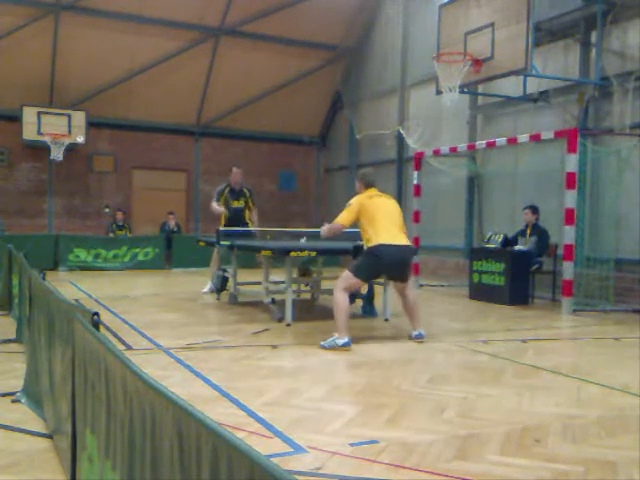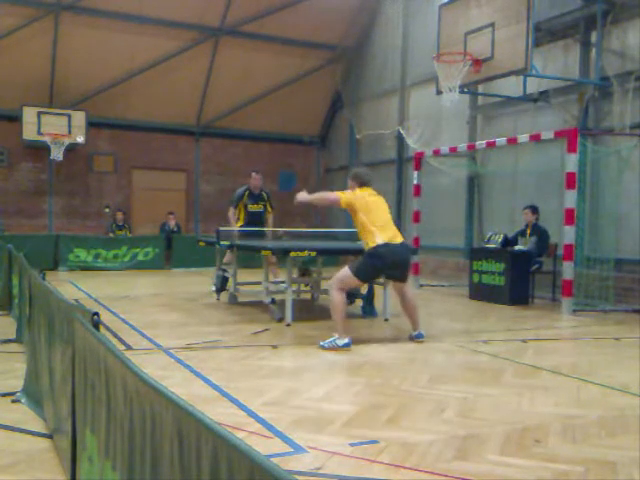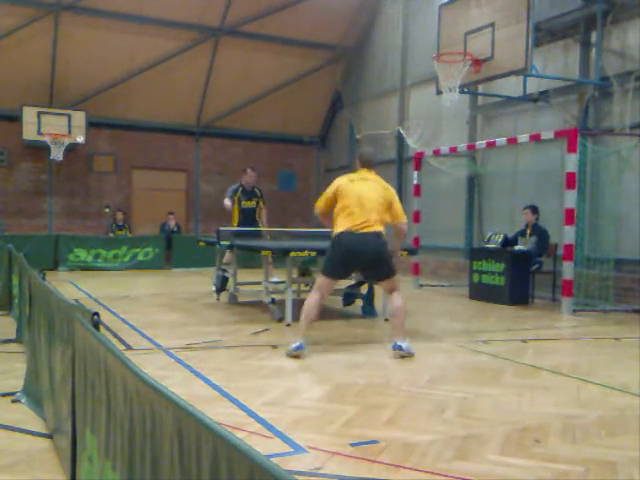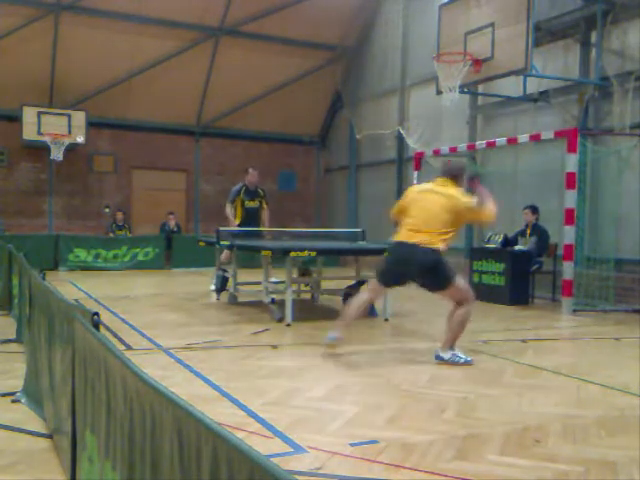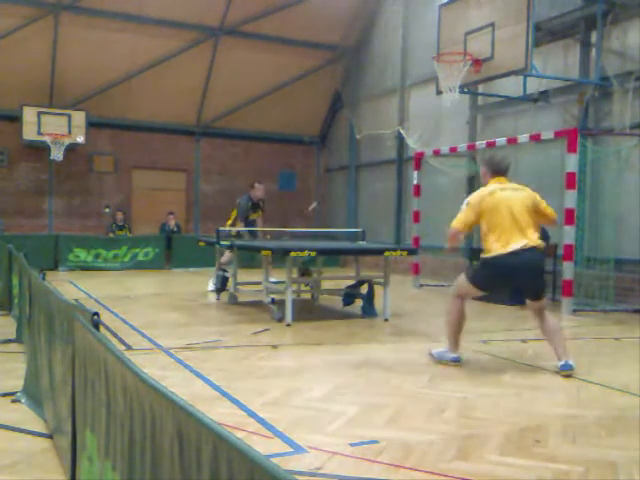
dt=0.4s
person 1, frame 1
left shoulder: (360, 200)
right shoulder: (392, 201)
left elbow: (338, 226)
left wrist: (325, 231)
left hip: (380, 252)
right hip: (404, 251)
left knee: (341, 287)
right knee: (405, 288)
left ankle: (342, 338)
right ankle: (417, 331)
person 1, frame 2
left shoulder: (357, 196)
right shoulder: (379, 199)
left elbow: (330, 197)
left wrist: (306, 198)
left hip: (381, 252)
right hip: (402, 250)
left knee: (336, 285)
right knee: (403, 288)
left ankle: (342, 339)
right ankle: (417, 332)
person 1, frame 3
left shoulder: (342, 182)
right shoulder: (386, 189)
left elbow: (320, 210)
right elbow: (401, 227)
left wrist: (334, 227)
right wrist: (396, 248)
left hip: (344, 242)
right hip: (373, 243)
left knee: (318, 292)
right knee: (393, 291)
left ankle: (299, 342)
right ankle: (401, 343)
person 1, frame 4
left shoulder: (415, 190)
right shoulder: (461, 201)
left elbow: (395, 217)
right elbow: (490, 216)
right wrist: (484, 195)
left hip: (399, 251)
right hip: (427, 258)
left knee: (369, 292)
right knee: (465, 299)
left ankle: (336, 333)
right ankle: (446, 351)
person 1, frame 5
left shoulder: (479, 197)
right shoulder: (526, 193)
left elbow: (454, 234)
right elbow: (552, 219)
left wrist: (451, 245)
left hip: (498, 261)
right hip: (532, 259)
left knee: (457, 294)
right knee: (540, 311)
left ankle: (452, 352)
right ankle: (564, 362)
